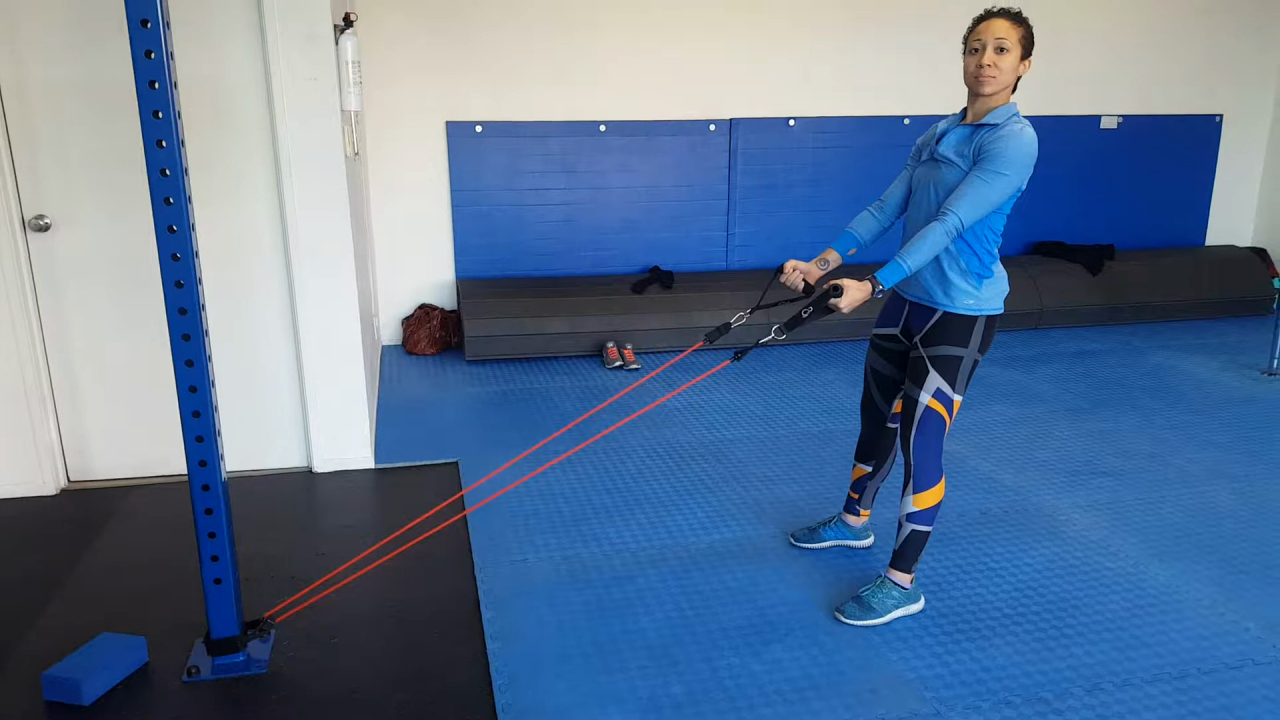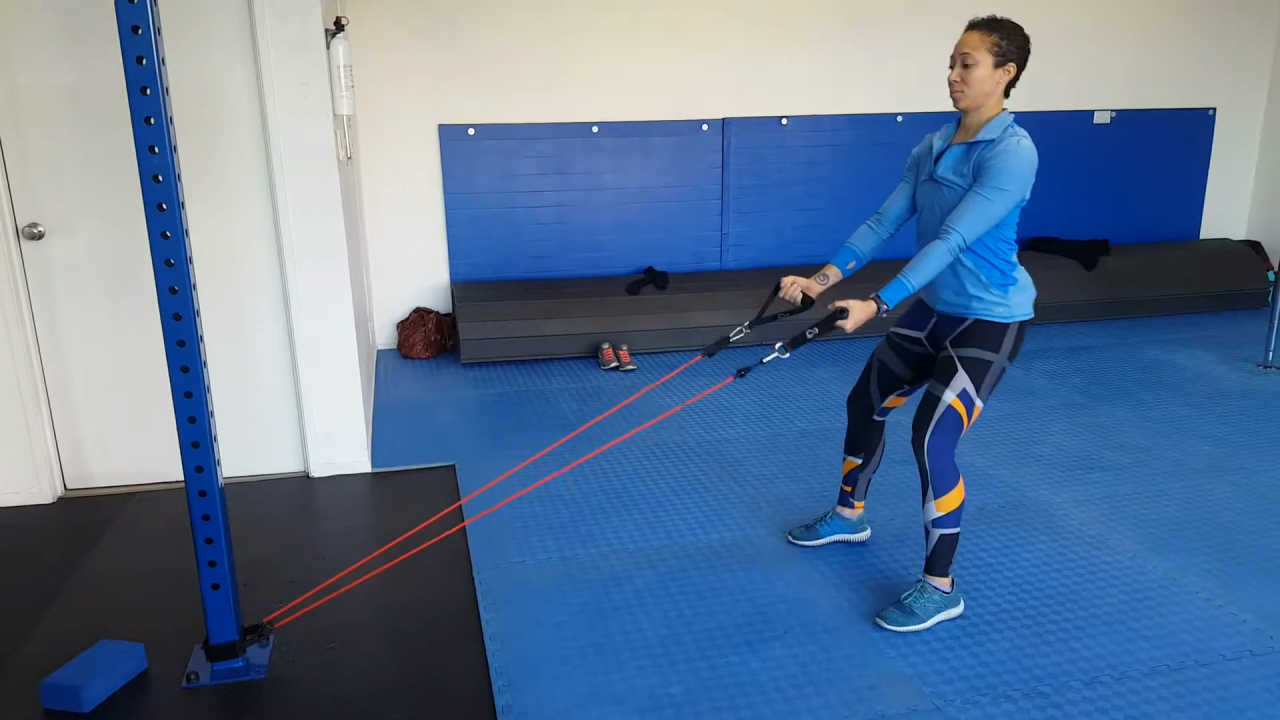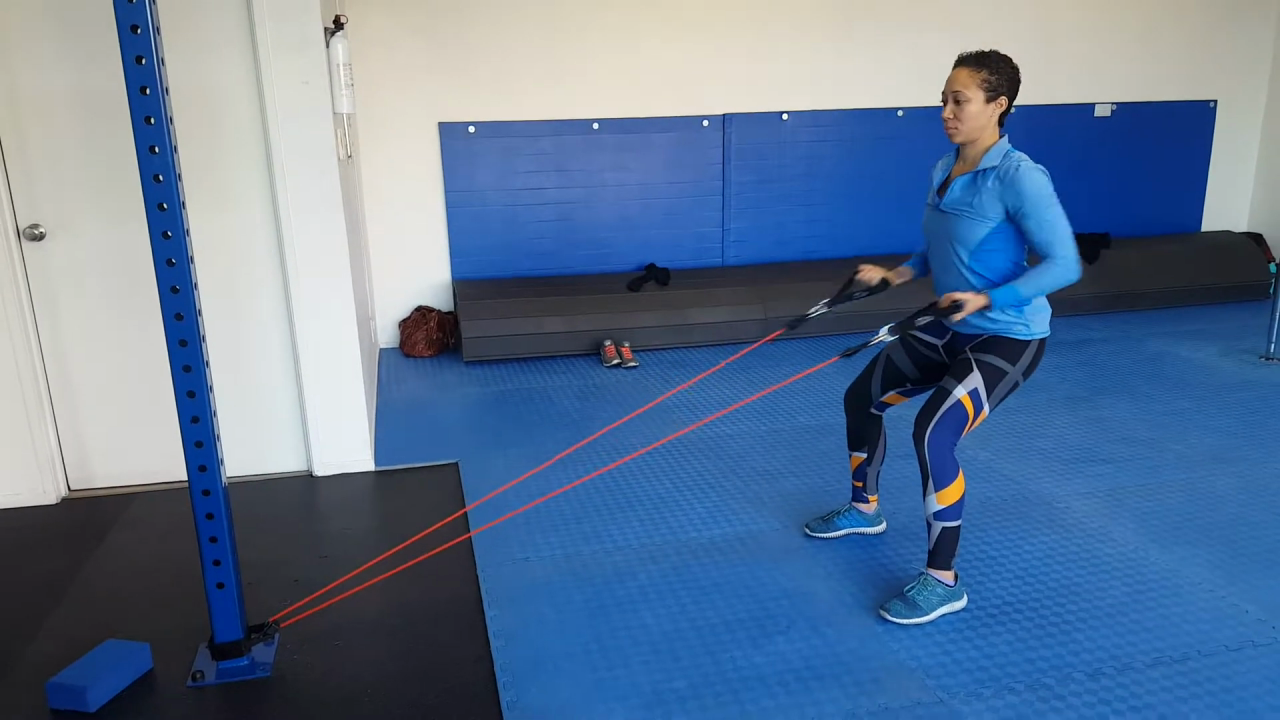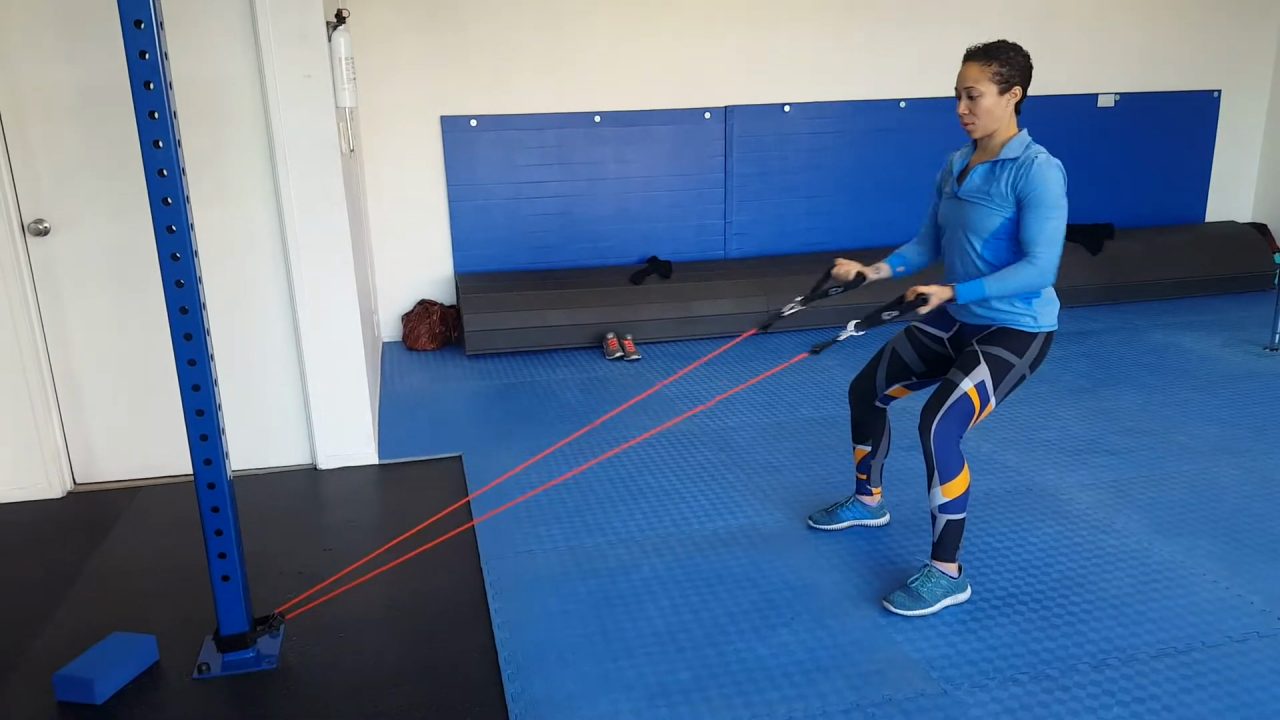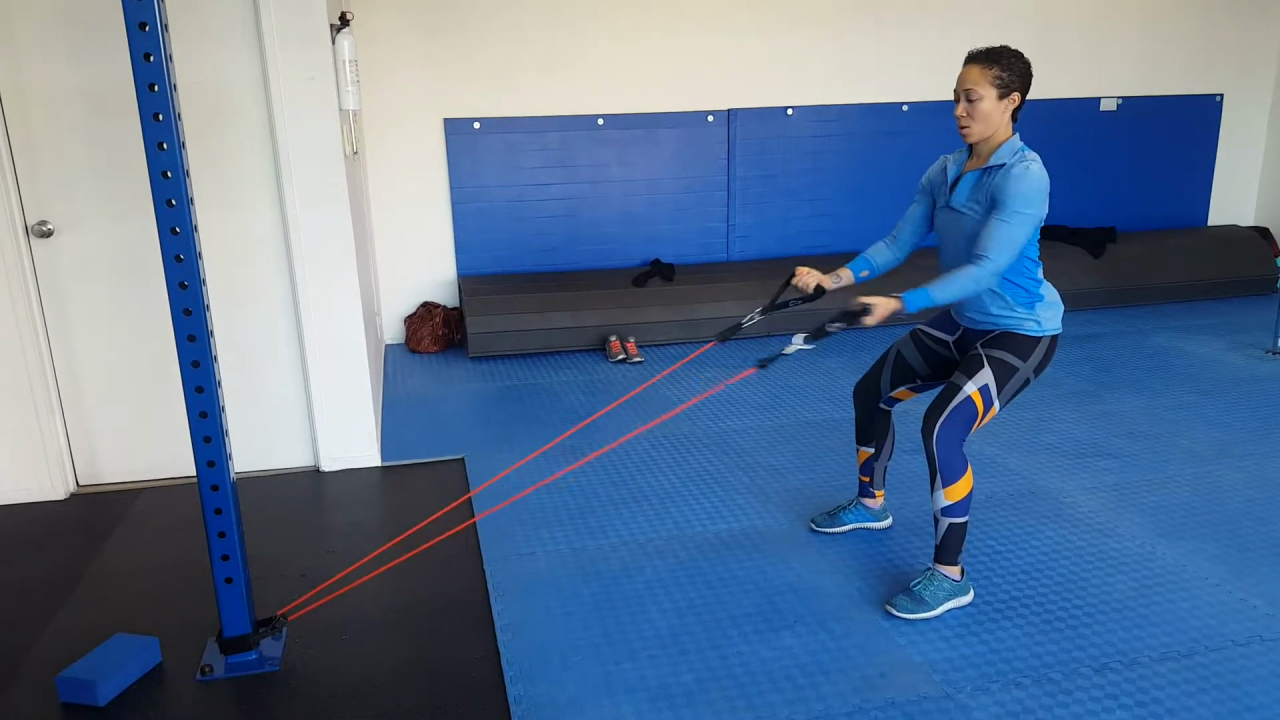
dt=1s
person 1, frame 1
left shoulder: (1013, 141)
right shoulder: (936, 135)
left elbow: (948, 225)
right elbow: (885, 209)
left wrist: (870, 286)
right wrist: (822, 263)
left hip: (960, 311)
right hip: (907, 299)
left knee: (920, 436)
right knee: (877, 414)
left ankle: (902, 582)
right ankle: (852, 521)
person 1, frame 2
left shoulder: (1012, 154)
right shoulder: (932, 147)
left elbow: (952, 241)
right elbow: (884, 222)
left wrist: (876, 304)
right wrist: (822, 279)
left hip: (990, 320)
right hip: (933, 308)
left knee: (932, 437)
right knee: (865, 402)
left ankle: (939, 586)
right ankle: (850, 514)
person 1, frame 3
left shoulder: (1019, 178)
right shoulder: (943, 172)
left elbow: (1065, 265)
left wrist: (985, 299)
right wrist: (898, 273)
left hip: (1009, 336)
right hip: (951, 330)
left knee: (932, 432)
right knee: (861, 397)
left ankle: (943, 581)
right ankle: (864, 508)
person 1, frame 4
left shoulder: (1038, 170)
right shoulder: (953, 167)
left elbow: (1039, 269)
right elbow: (926, 244)
left wrist: (950, 292)
right wrist: (874, 270)
left hip: (1016, 328)
right hip: (959, 319)
left knee: (938, 424)
right knee: (865, 390)
left ankle: (947, 573)
right ankle: (868, 501)
person 1, frame 5
left shoulder: (1023, 177)
right shoulder: (945, 170)
left elbow: (987, 271)
right elbow: (898, 243)
left wrist: (897, 303)
right wrist: (835, 278)
left hip: (1020, 330)
right hip: (962, 323)
left knee: (941, 428)
right knee: (870, 392)
left ankle: (950, 576)
right ankle: (870, 503)
